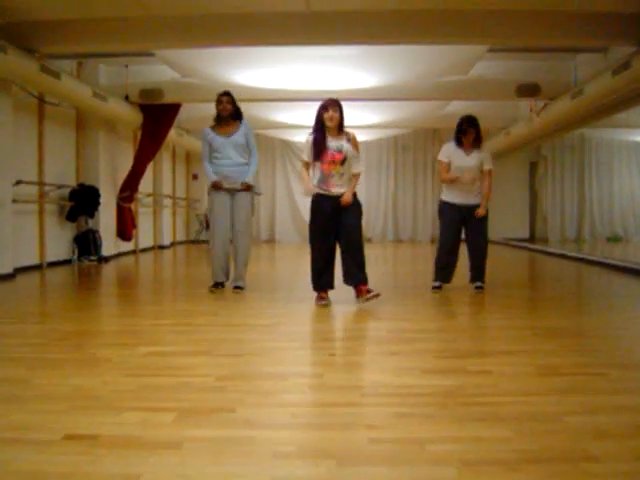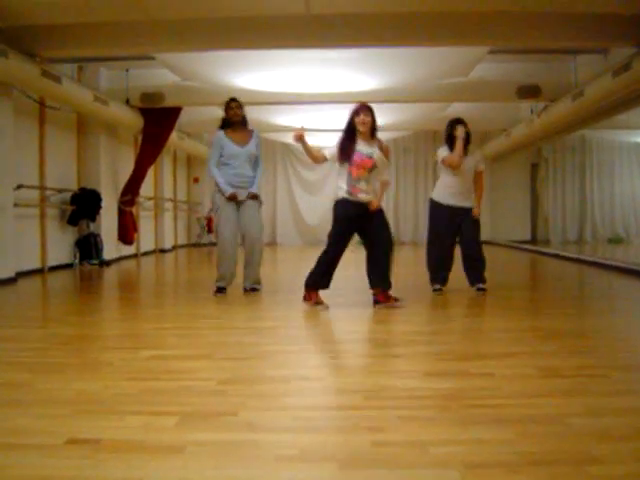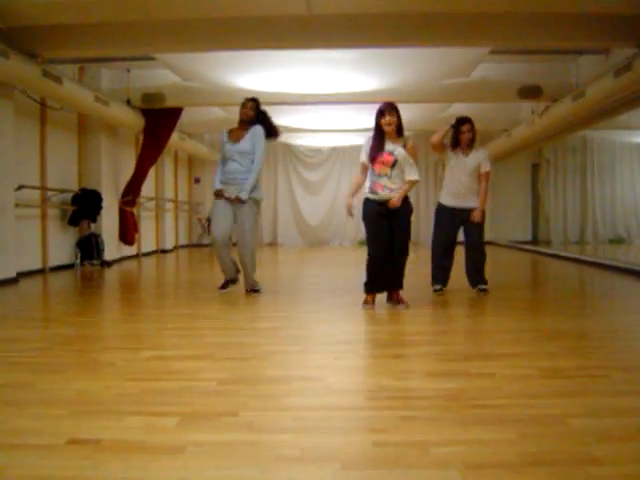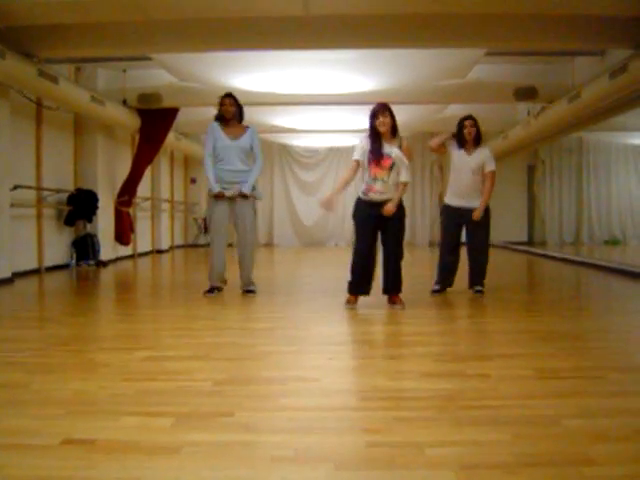
dt=0.5s
person 1, frame 1
left shoulder: (350, 138)
right shoulder: (314, 140)
left elbow: (357, 169)
right elbow: (306, 167)
left wrist: (350, 192)
right wrist: (307, 183)
left hip: (346, 198)
right hip: (322, 200)
left knee: (352, 241)
right knee: (321, 246)
left ankle: (361, 288)
right ankle: (322, 291)
person 1, frame 2
left shoulder: (381, 147)
right shoulder: (346, 143)
left elbow: (385, 178)
right elbow: (319, 158)
left wrist: (379, 198)
right wrist: (303, 142)
left hip: (371, 207)
right hip: (347, 205)
left knee: (384, 246)
right knee: (334, 248)
left ankle: (380, 293)
right ankle: (312, 291)
person 1, frame 3
left shoulder: (406, 146)
right shoulder: (372, 143)
left elbow: (412, 178)
right elbow: (363, 173)
left wrist: (400, 196)
right wrist: (350, 196)
left hip: (398, 204)
right hip: (373, 204)
left knee: (399, 250)
right knee: (376, 250)
left ankle: (393, 292)
right ankle: (370, 292)
person 1, frame 4
left shoulder: (401, 147)
right shoulder: (365, 143)
left elbow: (404, 180)
right elbow: (352, 170)
left wrist: (394, 202)
right wrist: (334, 193)
left hip: (391, 205)
right hip: (366, 204)
left knee: (393, 251)
right knee: (363, 250)
left ankle: (393, 293)
right ankle: (354, 293)
person 2, frame 1
left shoulder: (244, 126)
right shoulder: (208, 132)
left elbow: (254, 155)
right elbow: (206, 160)
left wrist: (250, 177)
right wrist: (211, 177)
left hip: (242, 184)
right hip: (220, 185)
left knee: (242, 230)
right knee: (219, 230)
left ankle: (239, 280)
right ankle: (219, 278)
person 2, frame 2
left shoulder: (254, 136)
right shoulder: (220, 135)
left elbow: (259, 165)
right elbow: (212, 165)
left wrist: (255, 188)
right wrist: (225, 188)
left hip: (248, 193)
right hip: (226, 192)
left knee: (254, 237)
right knee: (226, 239)
left ankle: (252, 282)
right ankle: (222, 282)
person 2, frame 3
left shoulder: (257, 130)
right shoulder: (226, 134)
left elbow: (258, 162)
right elbow: (221, 162)
left wrist: (245, 191)
right wrist: (217, 185)
left hip: (246, 191)
right hip: (224, 190)
left knee: (246, 240)
right knee: (219, 235)
left ankle: (251, 283)
right ankle: (231, 274)
person 2, frame 4
left shoulder: (250, 131)
right shoulder: (214, 128)
left elbow: (259, 161)
right elbow: (207, 159)
left wrist: (248, 187)
right wrist: (213, 186)
left hip: (243, 189)
right hip: (220, 188)
left knee: (247, 237)
right knee: (217, 236)
left ankle: (247, 283)
right ankle: (217, 282)
person 3, frame 1
left shoulder: (482, 153)
right shoulder: (448, 148)
left elbow: (487, 180)
right elbow: (443, 176)
left wrist: (484, 205)
right wrist: (461, 177)
left hip: (475, 204)
right hip: (450, 203)
left knee: (478, 243)
right knee: (447, 241)
left ankle: (477, 279)
right ankle: (440, 278)
person 3, frame 2
left shoulder: (475, 155)
right shoulder: (444, 152)
left elbow: (478, 182)
right elbow: (455, 163)
left wrist: (477, 205)
right wrist: (458, 137)
left hip: (466, 207)
right hip: (442, 205)
left knee: (472, 244)
right knee: (440, 245)
left ankle: (478, 280)
right ankle: (438, 281)
person 3, frame 3
left shoulder: (481, 154)
right shoulder: (449, 151)
left elbow: (484, 183)
right elbow: (434, 141)
left wrist: (480, 208)
right wrist: (449, 128)
left hip: (472, 208)
right hip: (447, 206)
left knee: (475, 246)
right knee: (441, 245)
left ankle: (479, 282)
right ankle: (439, 282)
person 3, frame 4
left shoulder: (485, 153)
right shoulder: (453, 148)
left elbow: (489, 182)
right elbow: (432, 145)
left wrist: (482, 207)
right wrist: (451, 135)
left hip: (476, 207)
right hip: (452, 206)
left knee: (478, 247)
right knee: (448, 246)
left ankle: (477, 283)
right ankle: (441, 282)
